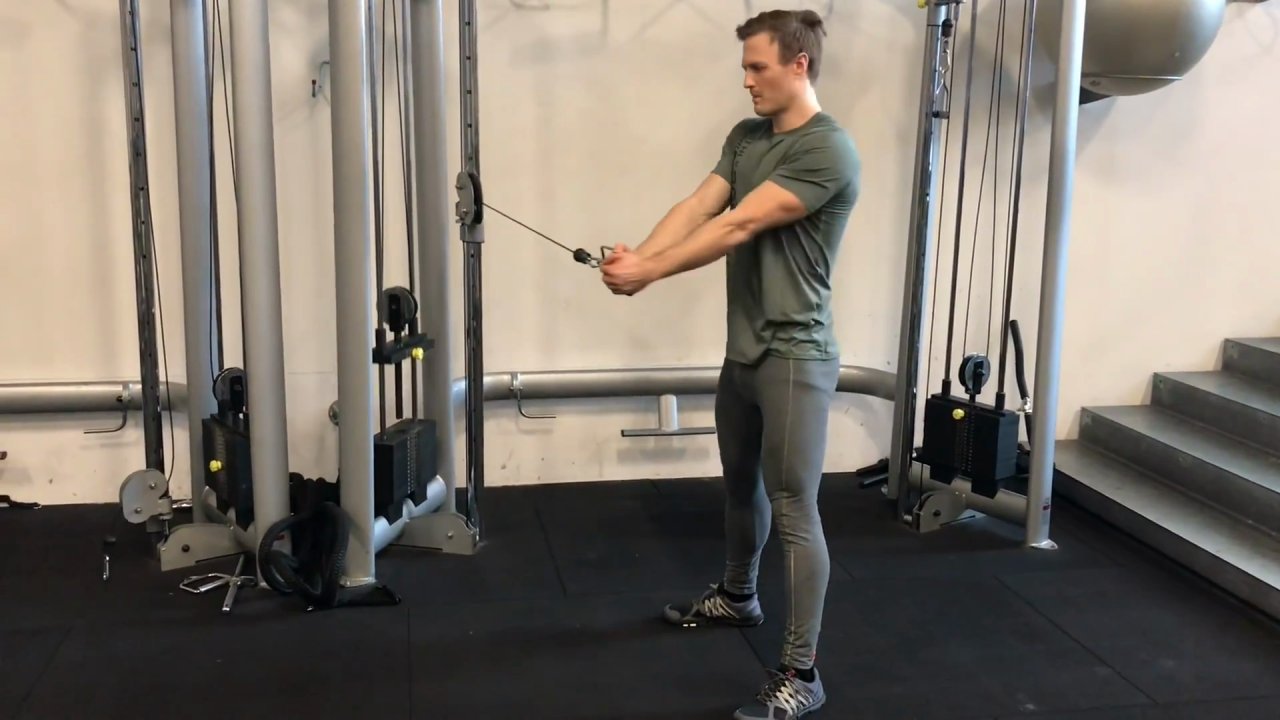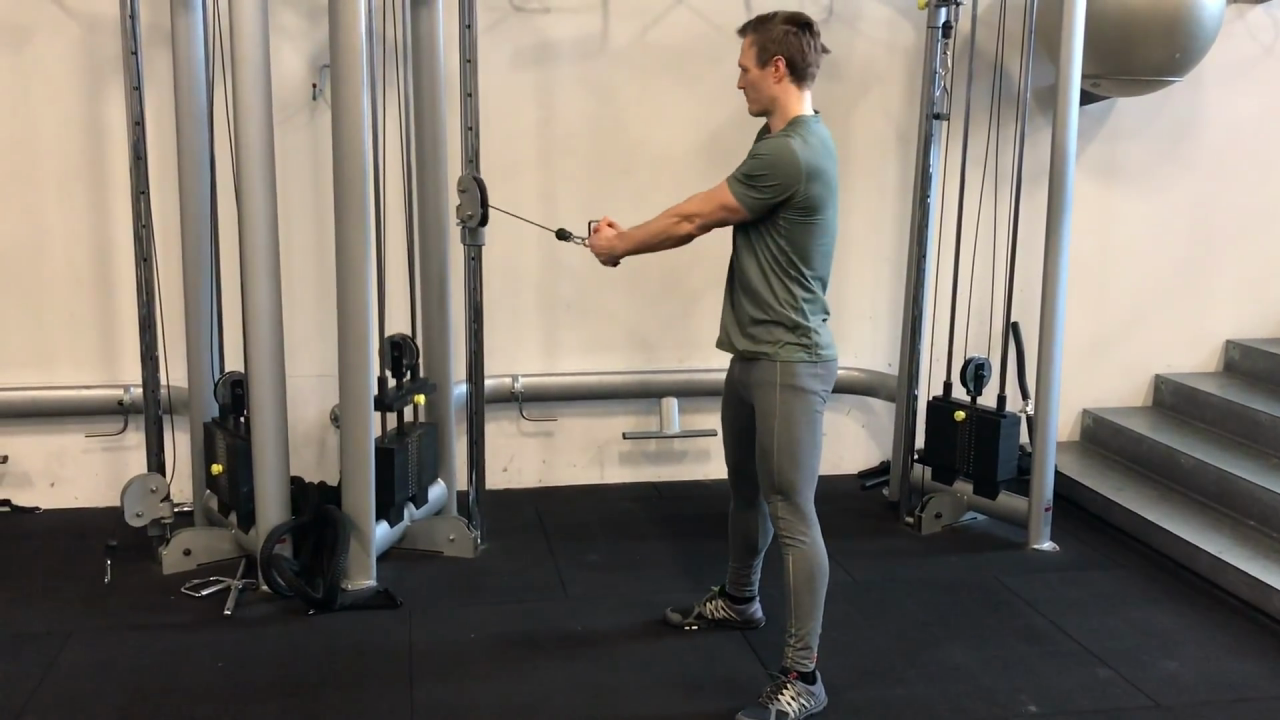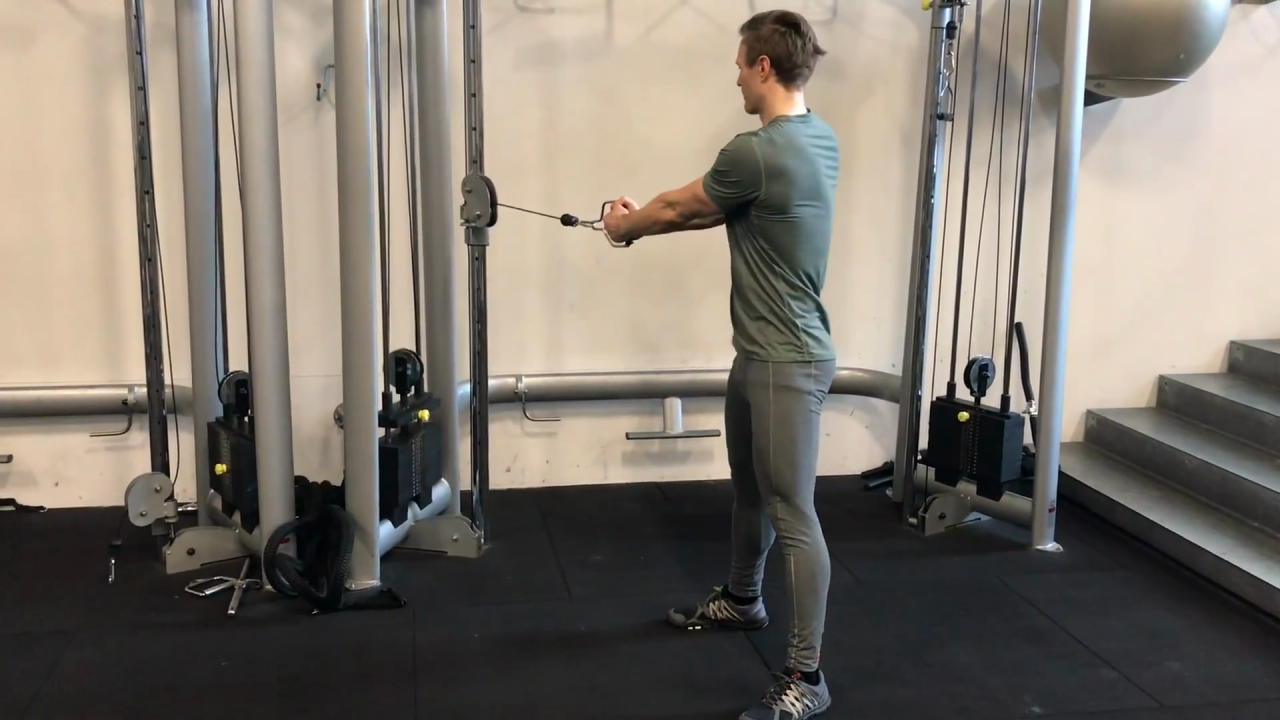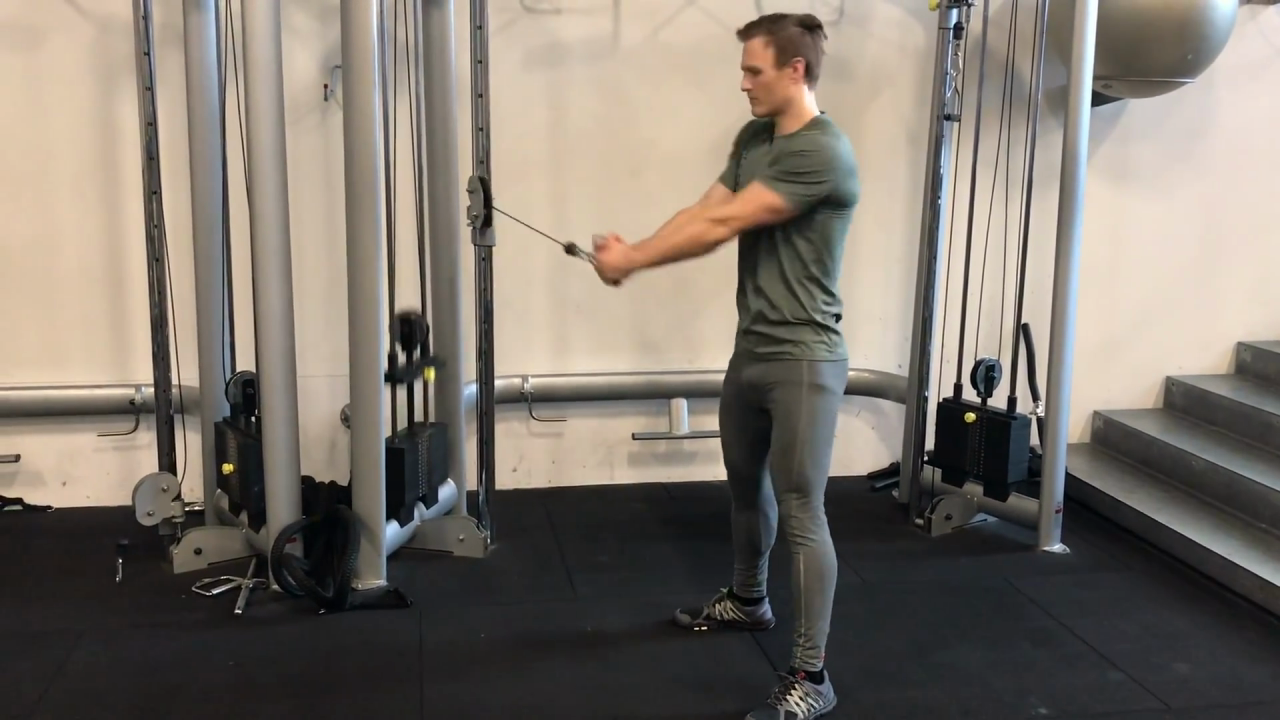
dt=0.5s
person 1, frame 1
left shoulder: (828, 149)
right shoulder: (745, 138)
left elbow: (739, 227)
right elbow: (699, 206)
left wrist: (651, 272)
right wrist: (638, 254)
left hip: (794, 358)
right hip: (742, 349)
left knee: (793, 511)
right knee: (741, 486)
right ankle: (737, 595)
person 1, frame 2
left shoulder: (789, 153)
right shoulder: (784, 139)
left elbow: (693, 219)
right elbow: (705, 213)
left wrist: (619, 246)
right wrist: (628, 234)
left hip: (790, 362)
right hip: (753, 352)
left knee: (792, 515)
right knee: (745, 489)
right ankle: (739, 599)
person 1, frame 3
left shoulder: (756, 151)
right shoulder: (814, 137)
left elbow: (680, 206)
left wrist: (624, 223)
right wrist: (641, 217)
left hip: (785, 363)
right hip: (761, 353)
left knee: (792, 514)
right knee: (749, 489)
right ankle: (741, 599)
person 1, frame 4
left shoulder: (825, 155)
right shoulder: (753, 139)
left elbow: (725, 223)
right elbow: (704, 211)
left wrist: (633, 259)
right wrist: (633, 248)
left hip: (805, 357)
right hip: (752, 351)
left knee: (801, 511)
right knee: (747, 486)
right ankle: (747, 599)
